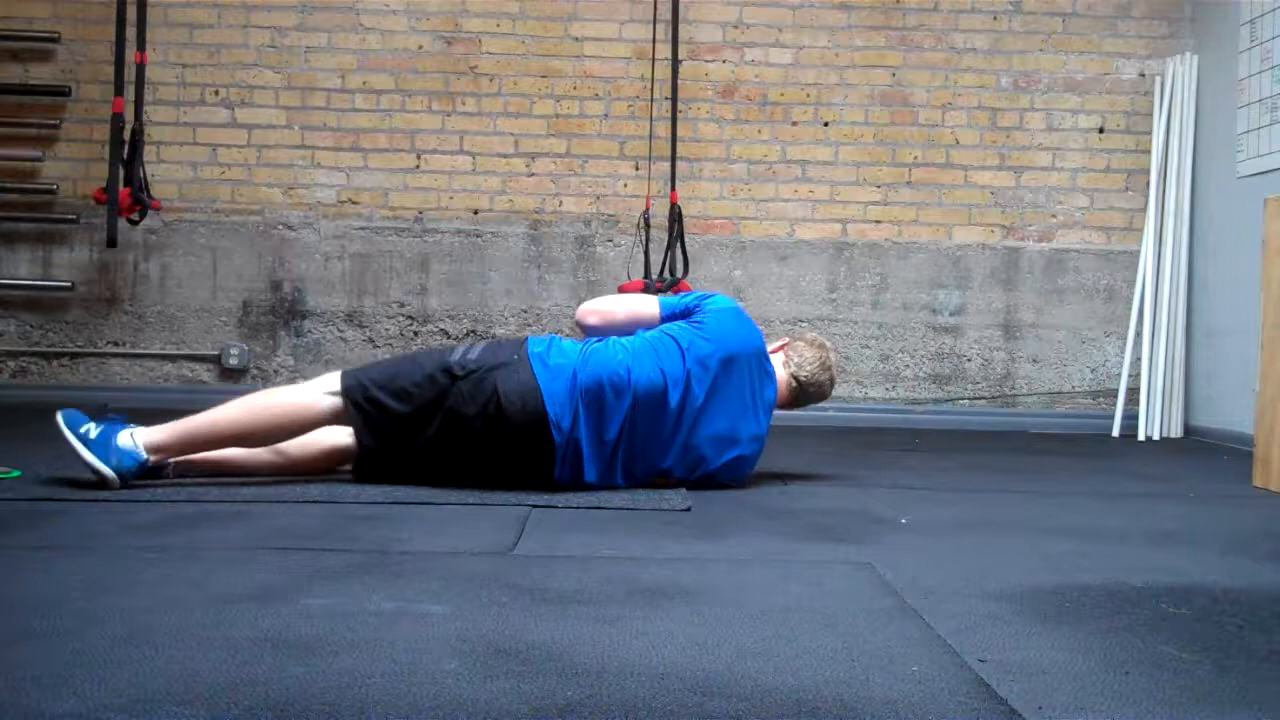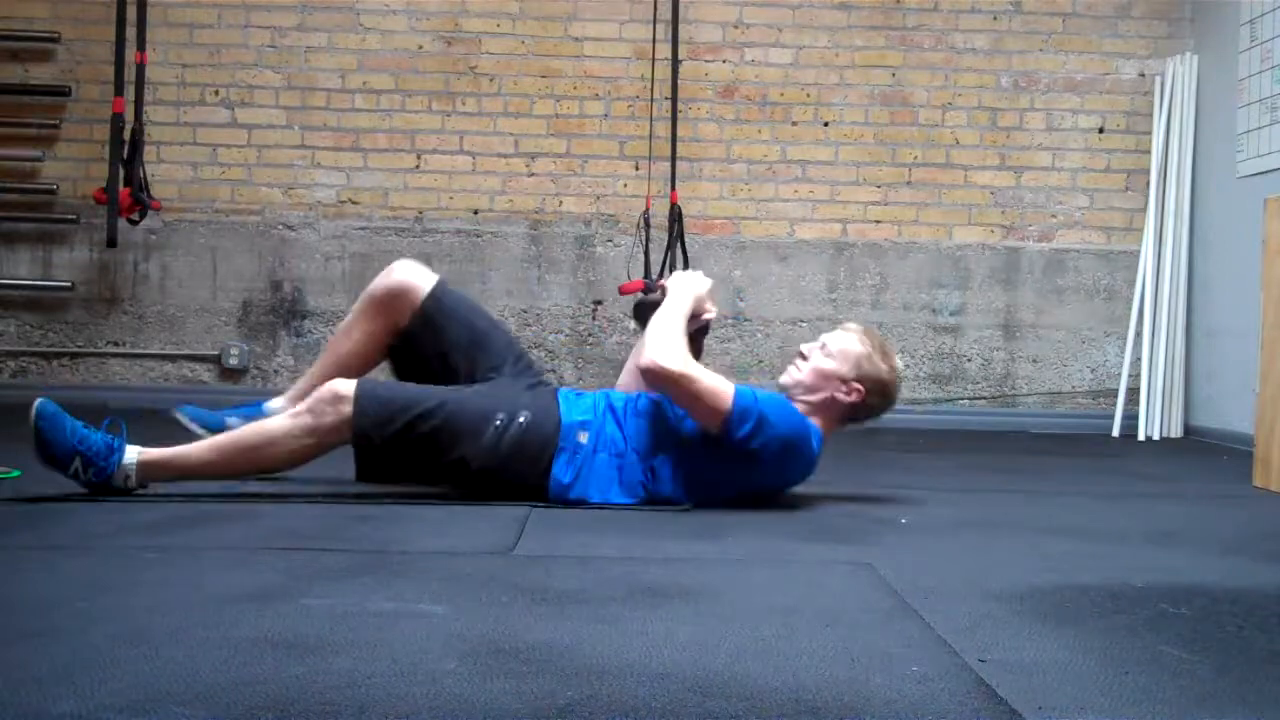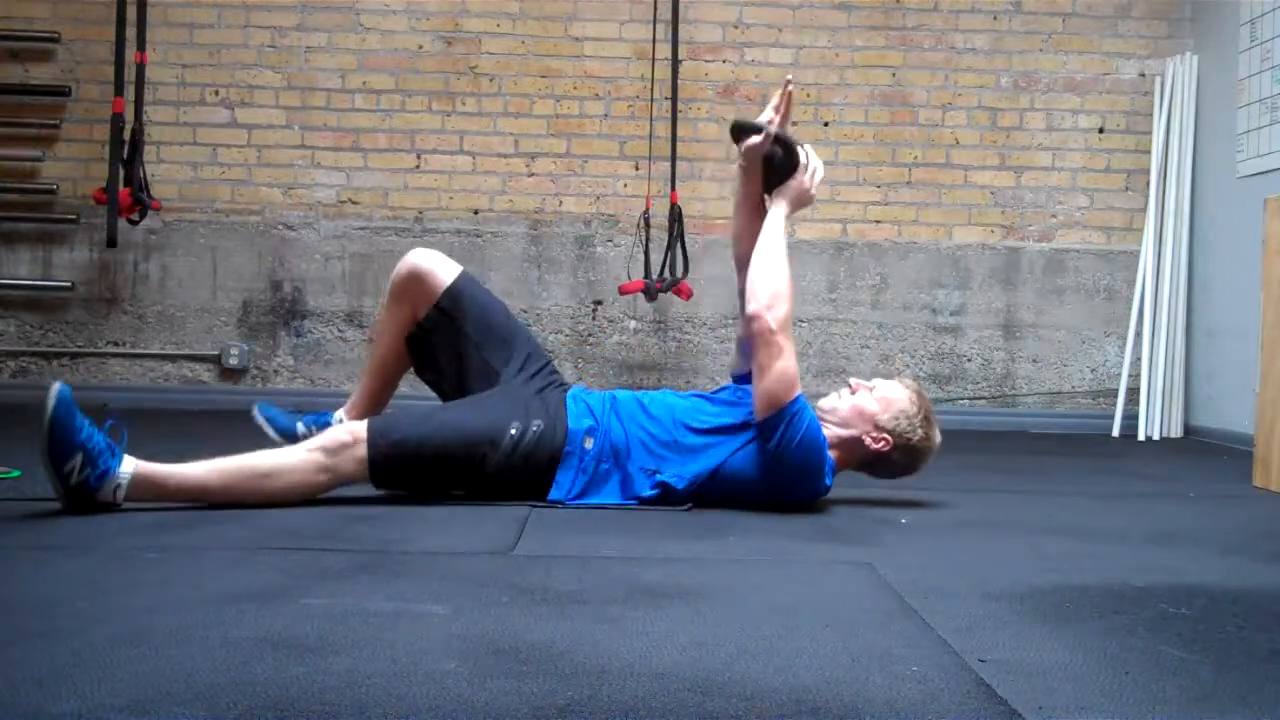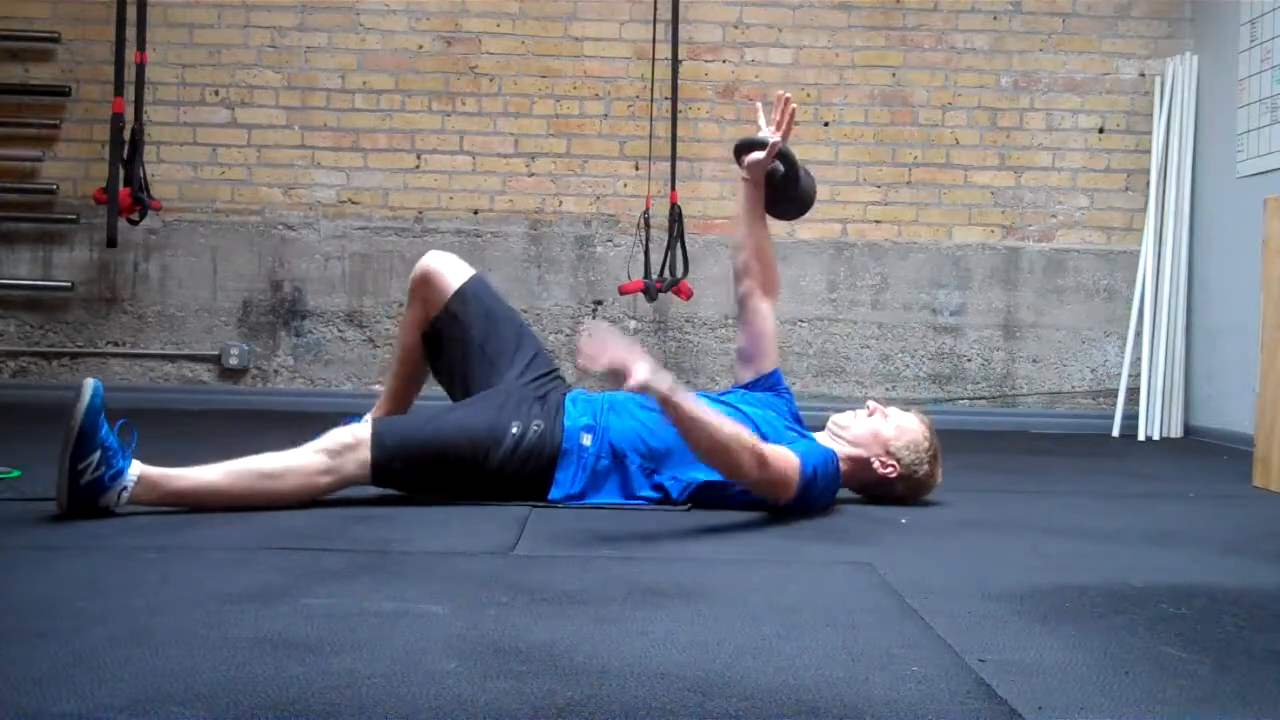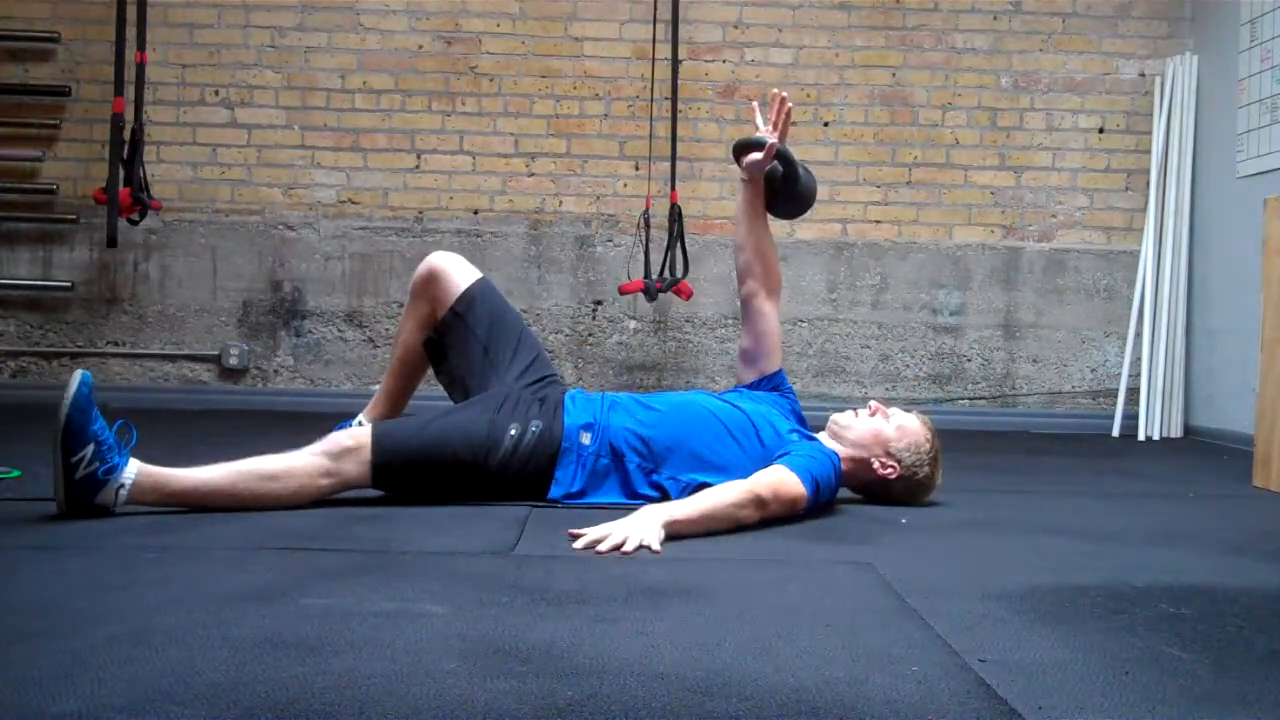
dt=1s
person 1, frame 1
left shoulder: (729, 320)
right shoulder: (742, 453)
left elbow: (592, 315)
right elbow: (654, 461)
left hip: (527, 382)
right hip: (545, 461)
left knee: (331, 398)
right knee: (345, 442)
left ankle: (138, 445)
right ankle: (160, 459)
person 1, frame 2
left shoulder: (785, 438)
right shoulder: (774, 434)
left elbow: (657, 368)
left wrist: (677, 297)
right wrist: (675, 312)
left hip: (550, 455)
right hip: (550, 407)
left knee: (336, 407)
right knee: (399, 283)
left ankle: (126, 465)
right ankle: (265, 416)
person 1, frame 3
left shoulder: (799, 462)
right shoulder: (777, 414)
left elbow: (765, 321)
right elbow: (752, 287)
left wrist: (784, 209)
right wrist: (752, 173)
left hip: (556, 457)
right hip: (555, 404)
left knee: (338, 459)
right knee: (420, 272)
left ankle: (119, 477)
right ankle: (345, 421)
person 1, frame 4
left shoulder: (808, 474)
right shoulder: (782, 414)
left elbow: (746, 465)
right elbow: (755, 297)
left wrist: (660, 383)
right wrist: (754, 185)
left hip: (551, 456)
right hip: (553, 403)
left knee: (339, 458)
right knee: (436, 272)
left ankle: (124, 481)
right ankle: (383, 422)
person 1, frame 5
left shoulder: (813, 468)
right shoulder: (781, 413)
left elbow: (755, 497)
right elbow: (758, 297)
left wrist: (656, 515)
right wrist: (754, 183)
left hip: (548, 454)
right hip: (550, 402)
left knee: (339, 462)
right knee: (440, 272)
left ankle: (121, 481)
right ankle: (375, 423)
